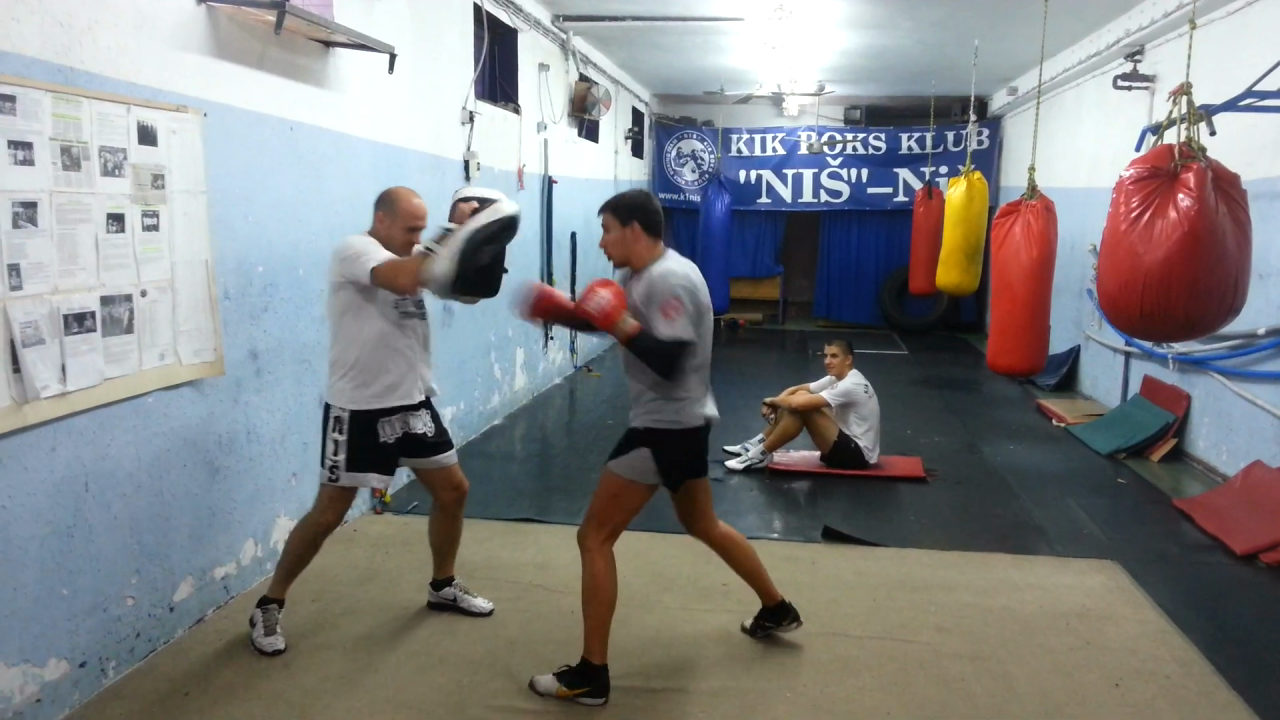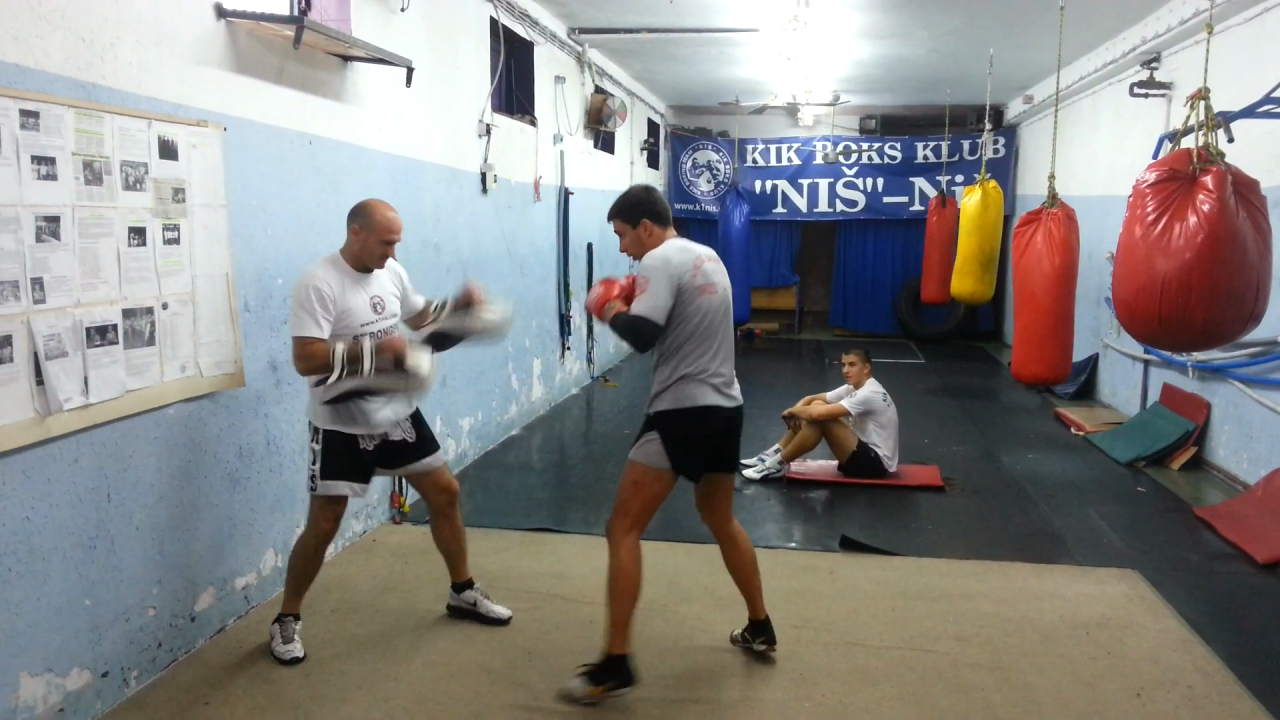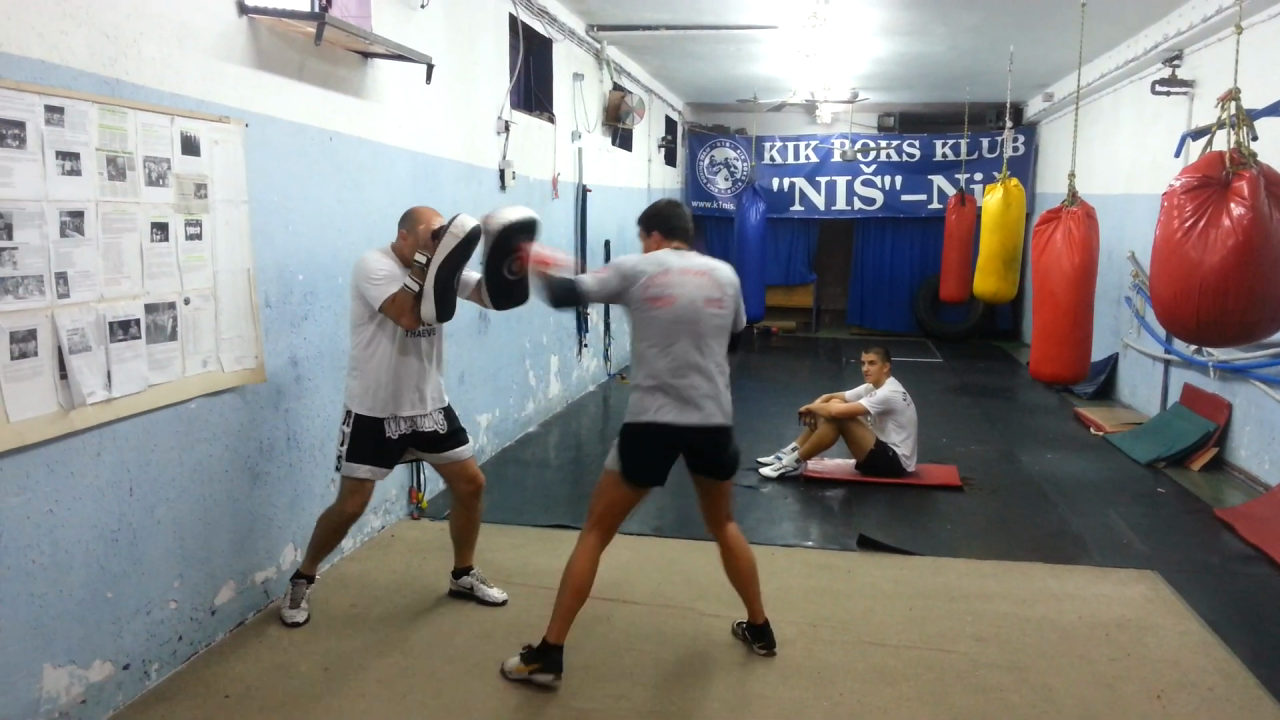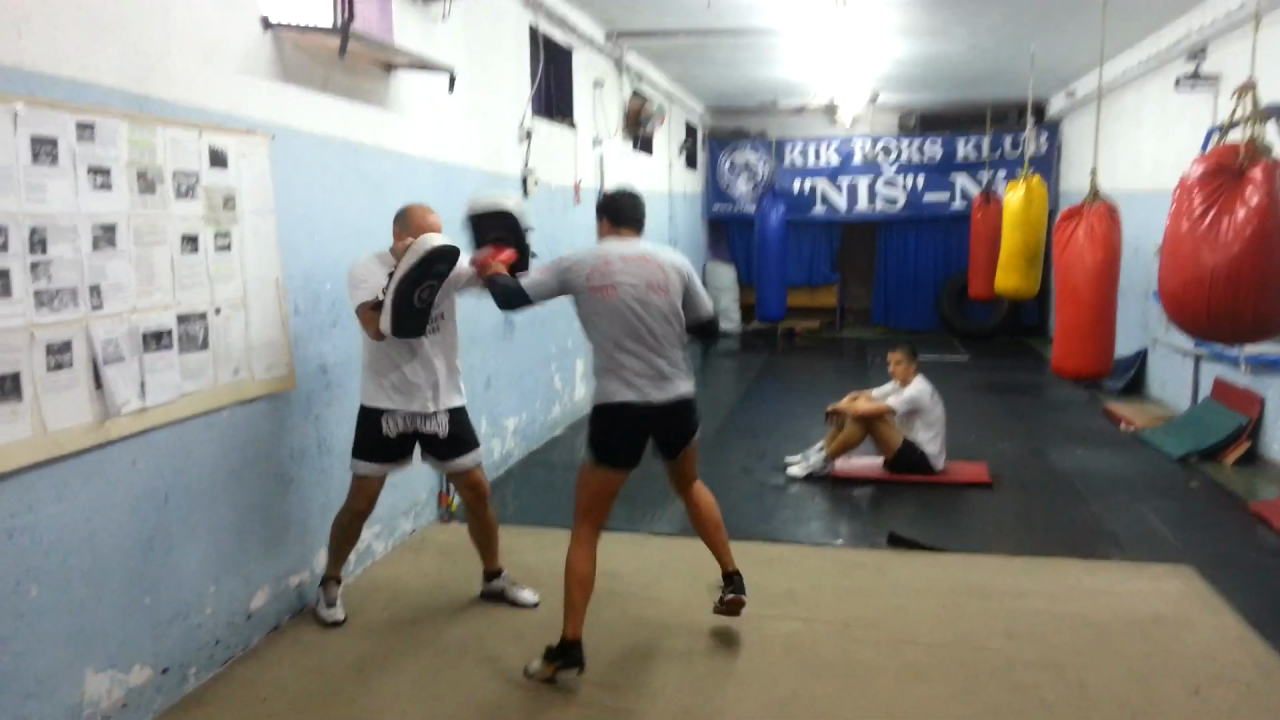
dt=1s
person 1, frame 1
left shoulder: (668, 279)
right shoulder: (639, 272)
left elbow: (669, 362)
right elbow: (600, 314)
left wrist: (619, 323)
right wrist: (565, 309)
left hip: (665, 429)
right hip: (687, 425)
left knee: (594, 537)
right knee: (704, 525)
left ankle: (592, 674)
right ankle: (777, 608)
person 1, frame 2
left shoulder: (661, 261)
right shoulder: (710, 258)
left elbow: (642, 333)
left wrist: (613, 312)
right wrist: (633, 304)
left hip: (681, 412)
right hip: (726, 409)
left knee: (623, 531)
right knee: (721, 519)
left ankle: (615, 663)
right ankle: (760, 627)
person 1, frame 3
left shoulder: (637, 268)
right shoulder: (726, 274)
left elbow: (566, 296)
left wrist: (541, 269)
left hip: (651, 425)
right hip: (713, 423)
left knee: (596, 532)
right knee: (723, 525)
left ankle: (548, 654)
right ankle: (760, 629)
person 1, frame 4
left shoulder: (579, 261)
right shoulder: (675, 263)
left elbow: (514, 297)
right elbow: (708, 329)
left wrist: (491, 273)
left hip: (618, 409)
right hip: (676, 402)
left knee: (586, 527)
right knee: (689, 486)
left ankle: (568, 648)
right ankle: (731, 580)
person 2, frame 1
left shoulder: (411, 258)
right shoulder: (354, 249)
left elbow: (468, 289)
right elbow: (404, 279)
left wrist: (469, 233)
right wrist: (454, 233)
left hip: (411, 401)
right hip: (358, 408)
left knee: (453, 490)
right knee: (328, 514)
left ankle: (443, 586)
right ankle: (270, 604)
person 2, frame 2
left shoulder: (392, 272)
right shoulder: (316, 283)
left elbow: (421, 319)
right elbow: (305, 361)
left wrist: (458, 304)
right wrist: (371, 350)
left hip: (398, 413)
right hip: (341, 425)
left knee: (445, 492)
right knee: (322, 527)
left ankle: (463, 591)
right ankle: (287, 620)
person 2, frame 3
right shoulder: (373, 265)
right elbow: (408, 316)
right wrist: (425, 256)
left hip: (429, 404)
right hip: (374, 409)
left knee: (471, 484)
right knee: (350, 505)
left ankle: (463, 575)
right ankle: (303, 580)
person 2, frame 4
right shoulder: (367, 270)
right elbow: (376, 328)
left hip: (442, 402)
right hip: (385, 406)
left knee: (476, 490)
right knee: (360, 502)
left ankle: (494, 578)
right ankle: (330, 583)
